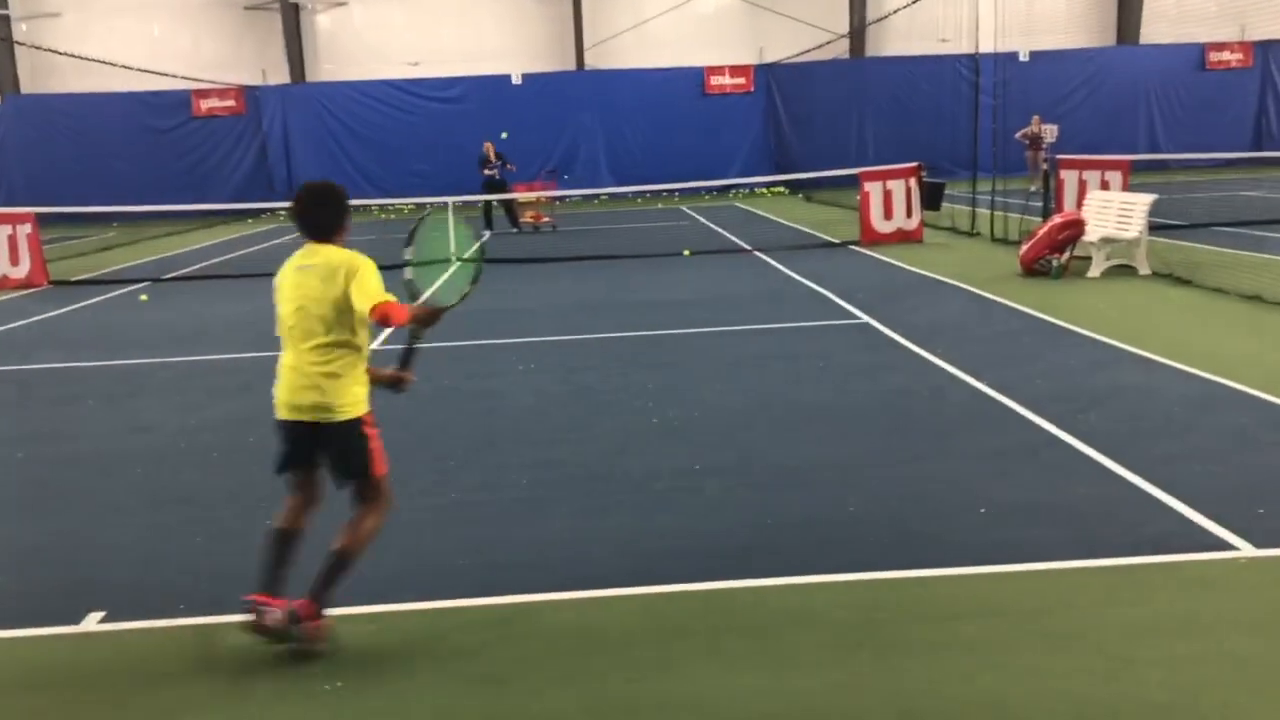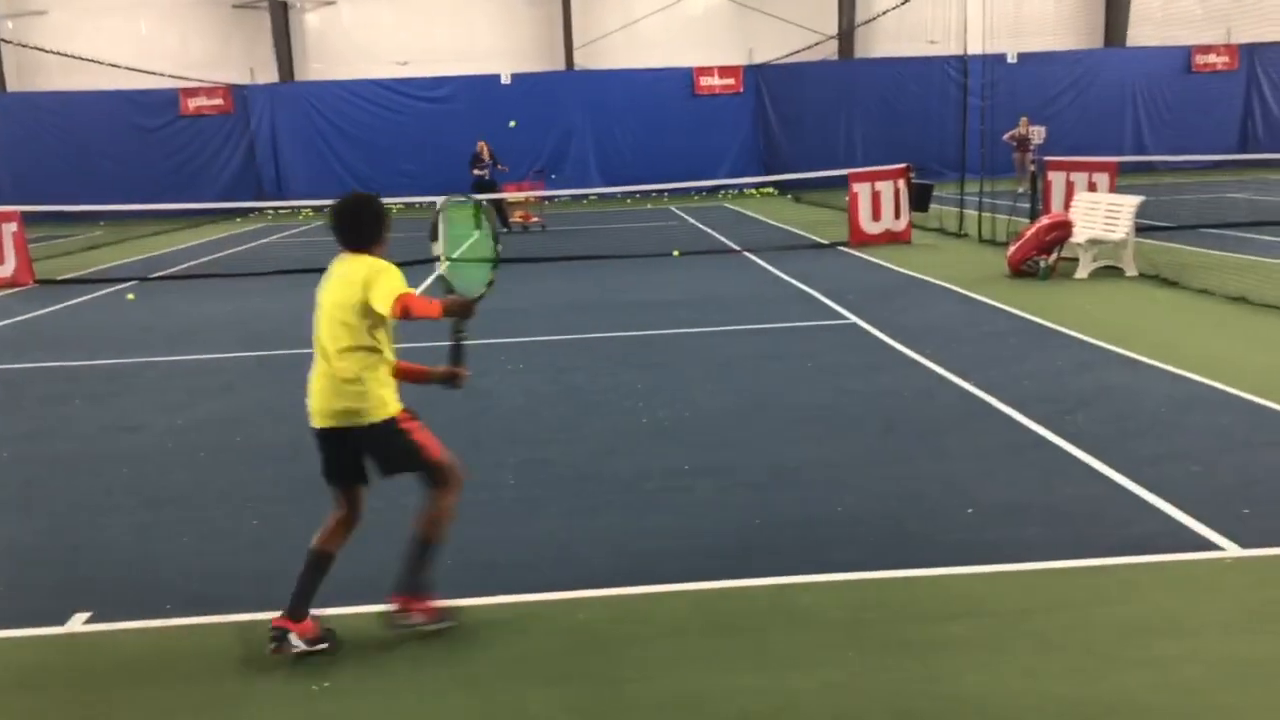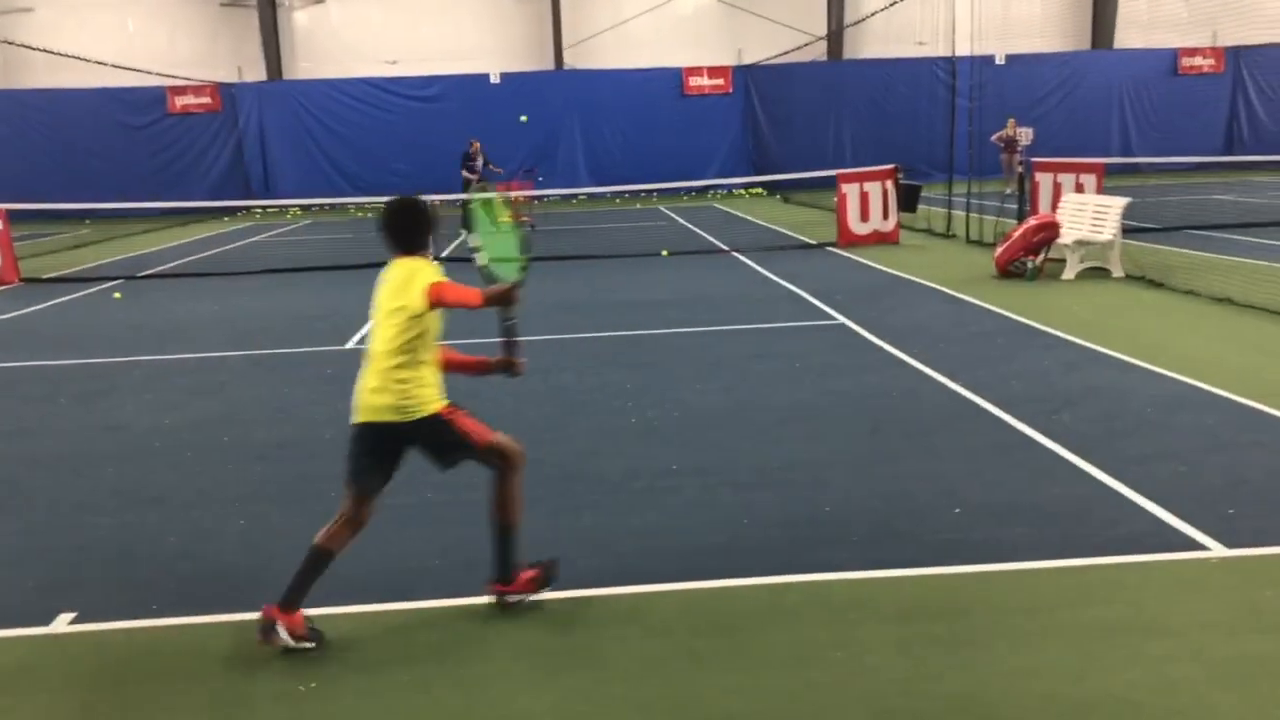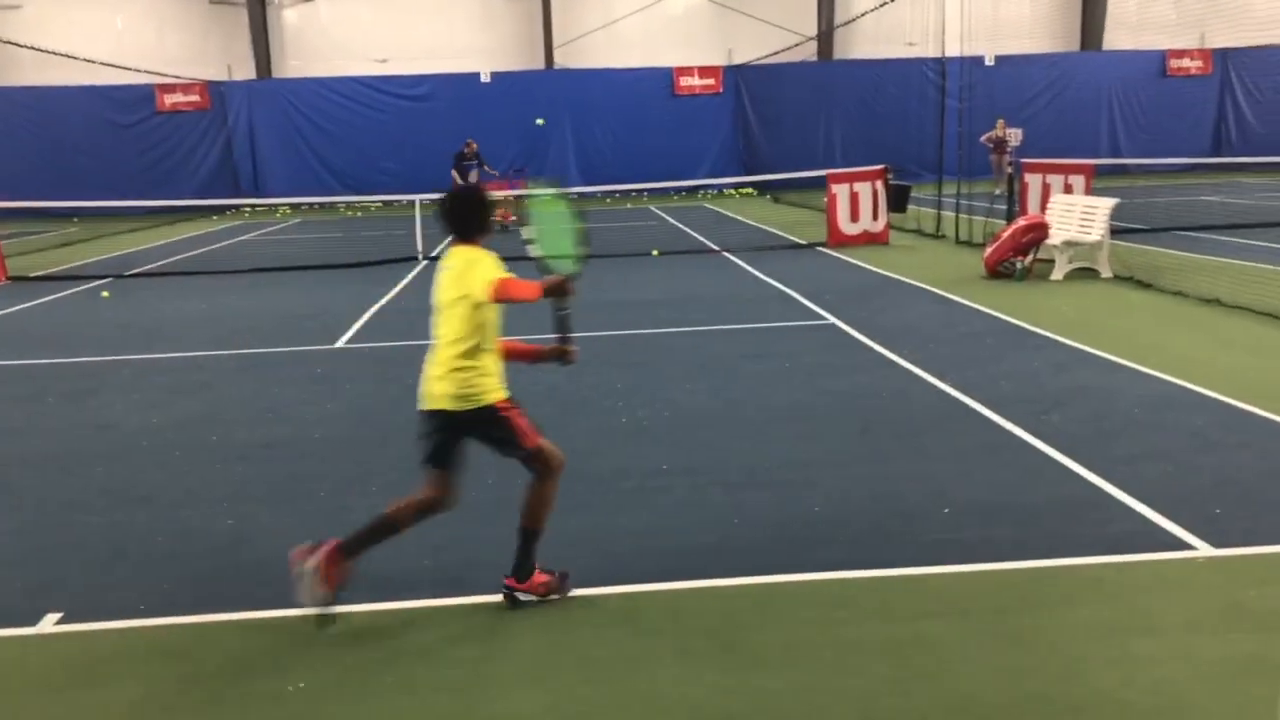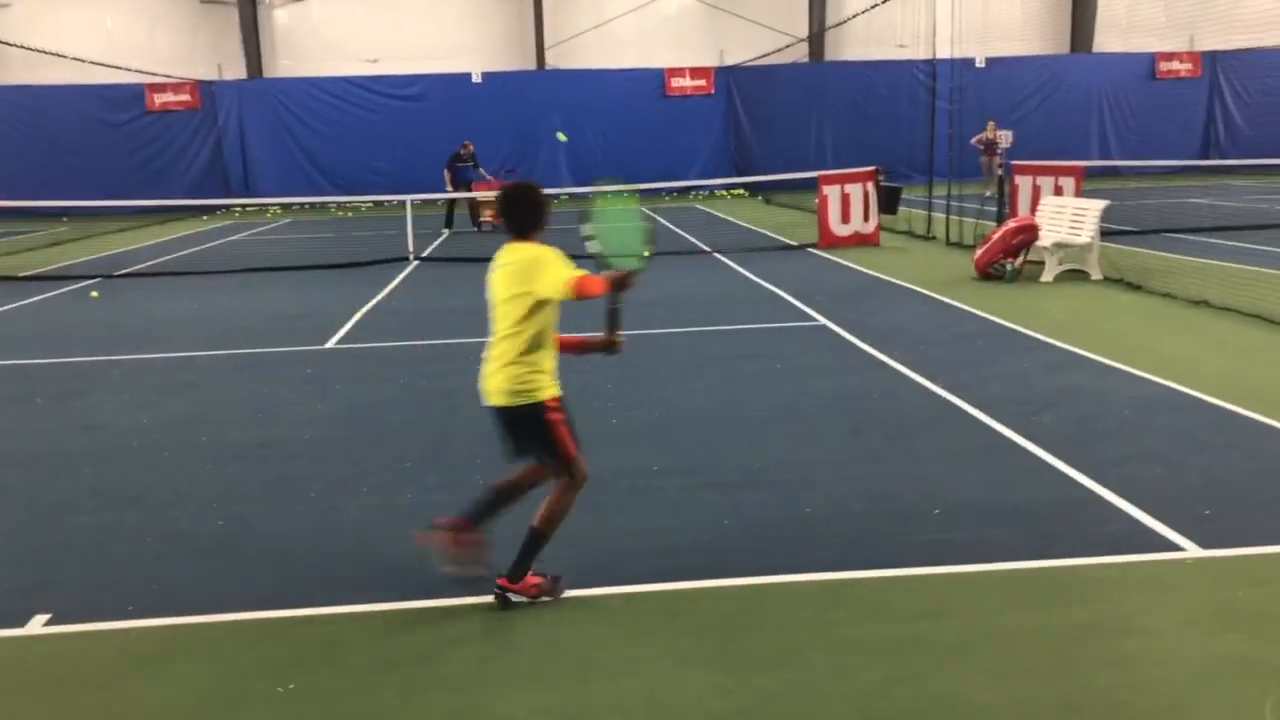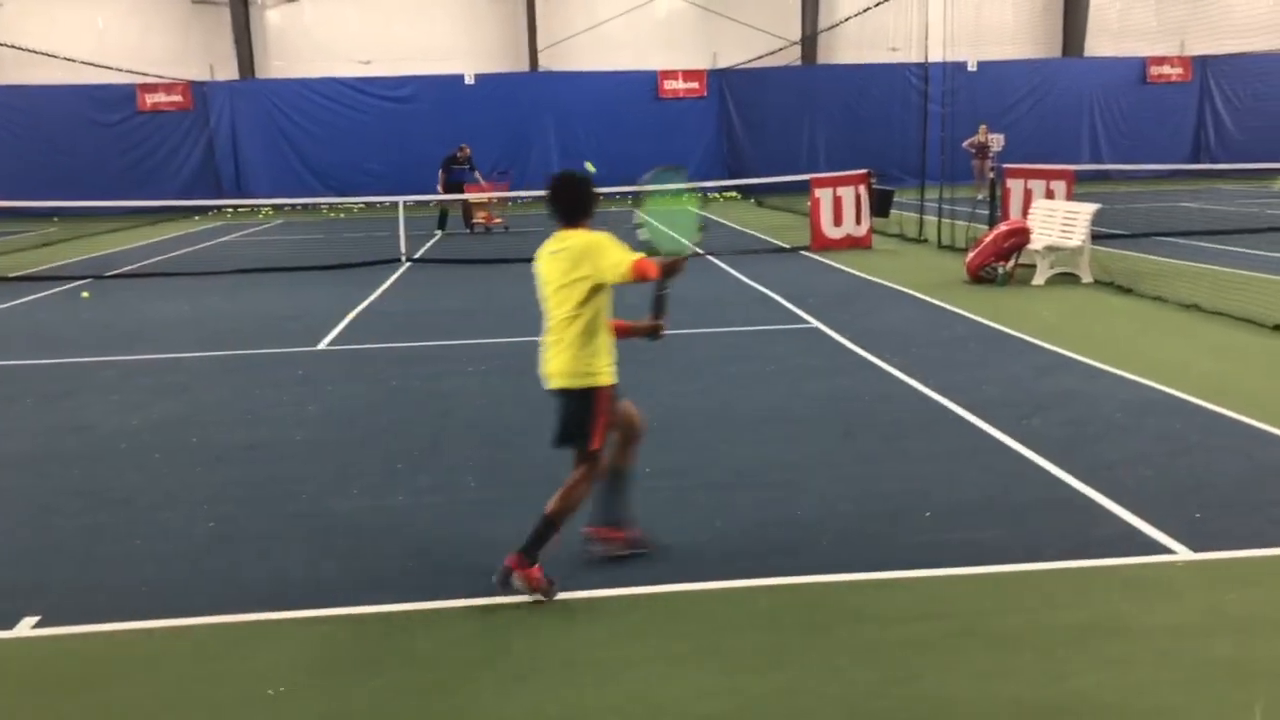
dt=0.1s
person 1, frame 1
left shoulder: (286, 271)
right shoulder: (353, 264)
right elbow: (384, 313)
left wrist: (376, 376)
right wrist: (418, 315)
left hip: (291, 400)
right hip: (339, 402)
left knee: (301, 497)
right knee: (373, 504)
left ankle: (267, 598)
right ankle: (309, 608)
person 1, frame 2
left shoulder: (331, 279)
right shoulder: (377, 271)
right elbow: (407, 306)
left wrist: (434, 375)
right wrist: (448, 307)
left hip: (325, 407)
right hip: (371, 407)
left knee: (347, 511)
right knee: (448, 479)
left ankle: (293, 621)
right ankle: (411, 597)
person 1, frame 3
left shoulder: (393, 278)
right shoulder: (422, 275)
right elbow: (442, 293)
left wrist: (491, 363)
right wrist: (492, 295)
left hip: (371, 408)
right hip: (415, 407)
left knee: (354, 512)
right knee: (510, 459)
left ankle: (283, 610)
right ankle: (508, 580)
person 1, frame 4
left shoulder: (451, 266)
right shoulder: (480, 263)
right elbow: (504, 290)
left wrist: (546, 353)
right wrist: (545, 287)
left hip: (440, 392)
right hip: (477, 394)
left knee: (436, 496)
right knee: (549, 465)
left ankle: (332, 557)
right ankle: (523, 578)
person 1, frame 5
left shoulder: (500, 264)
right shoulder: (538, 258)
right elbow: (583, 288)
left wrist: (591, 344)
right wrist: (612, 282)
left hip: (500, 383)
right hip: (528, 388)
left knee: (543, 466)
right knee: (573, 475)
left ankle: (460, 527)
right ankle: (516, 579)
person 1, frame 6
left shoulder: (545, 254)
right shoulder: (597, 244)
right elbow: (642, 270)
left wrist: (636, 328)
right wrist: (667, 267)
left hip: (561, 367)
right hip: (586, 372)
left knee: (630, 424)
right knee: (588, 467)
left ankle: (611, 526)
right ankle: (522, 563)
